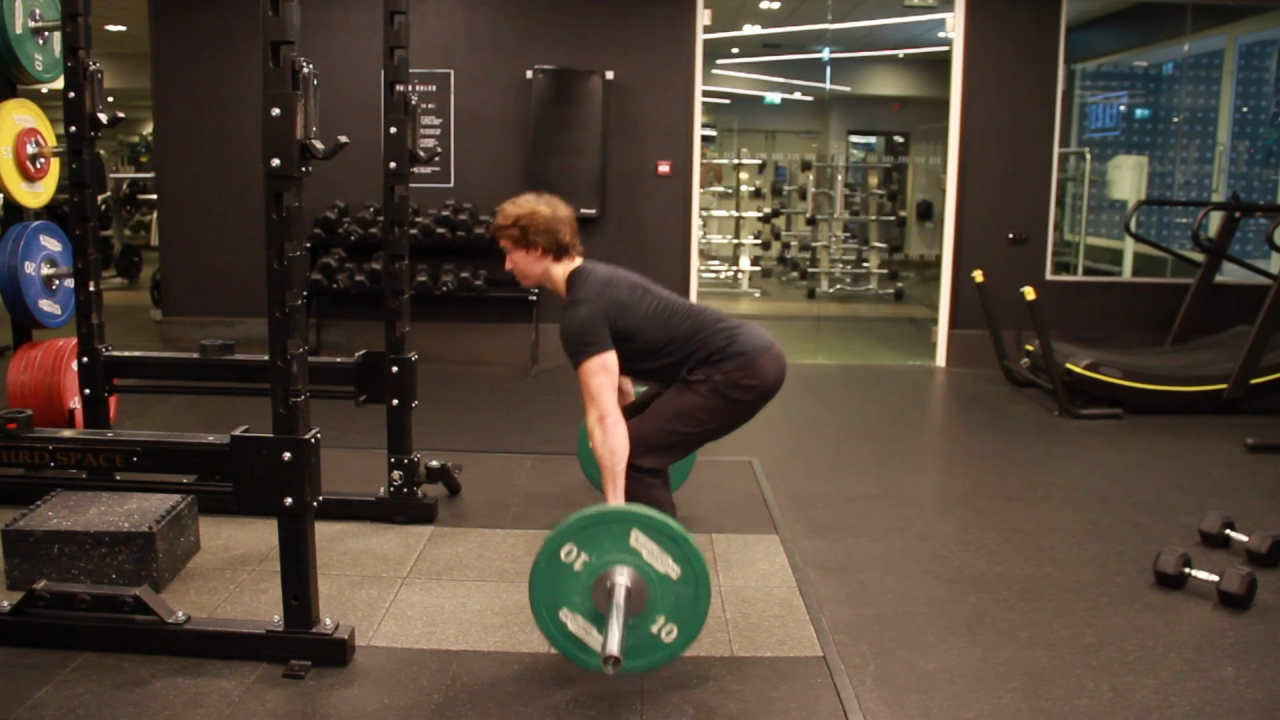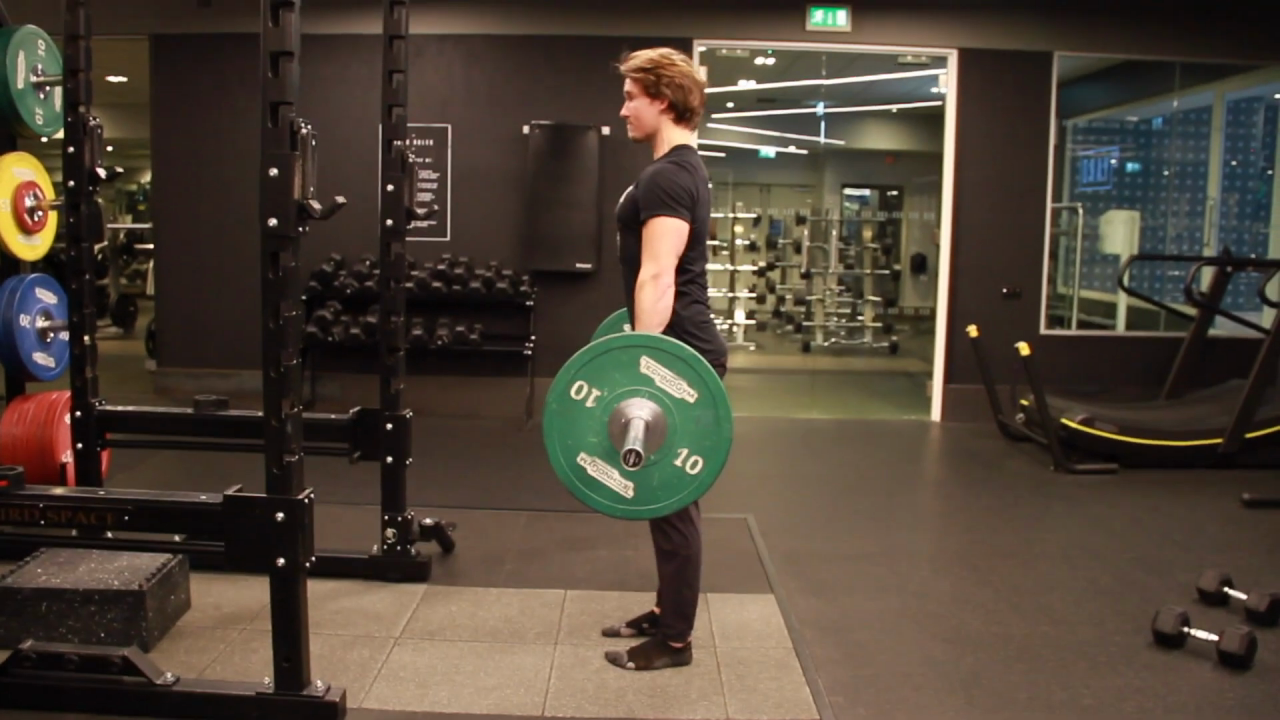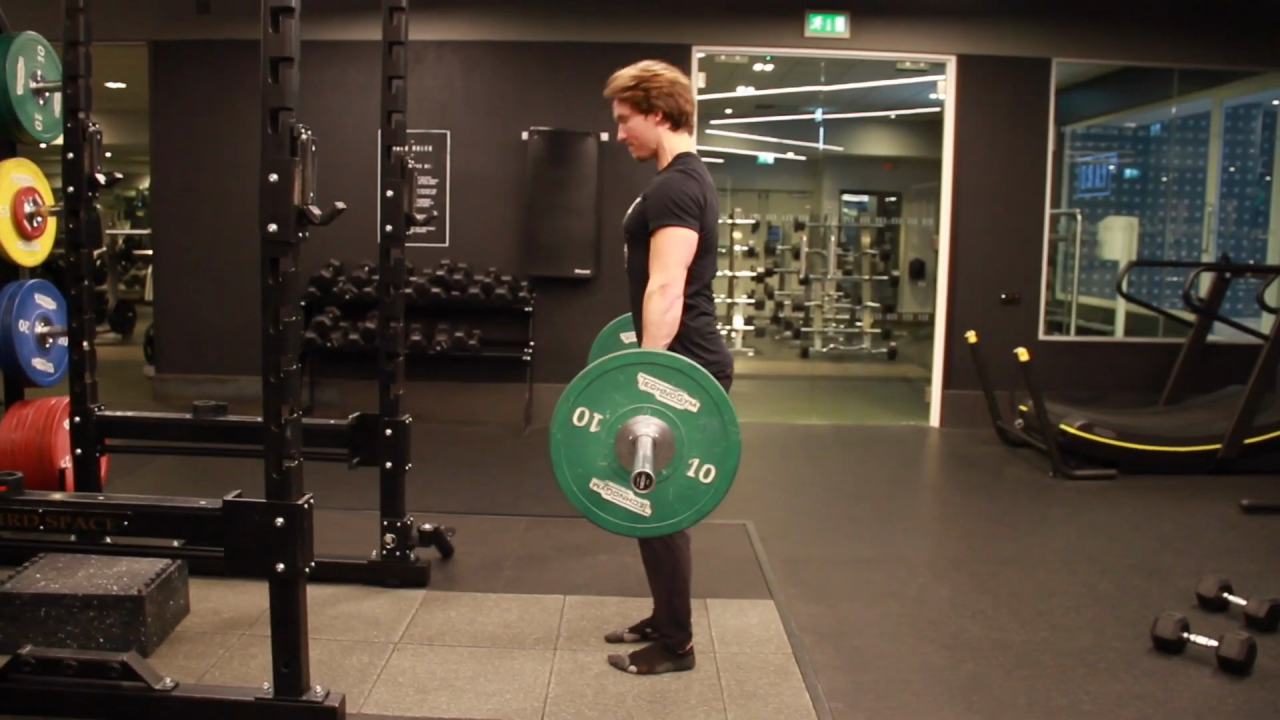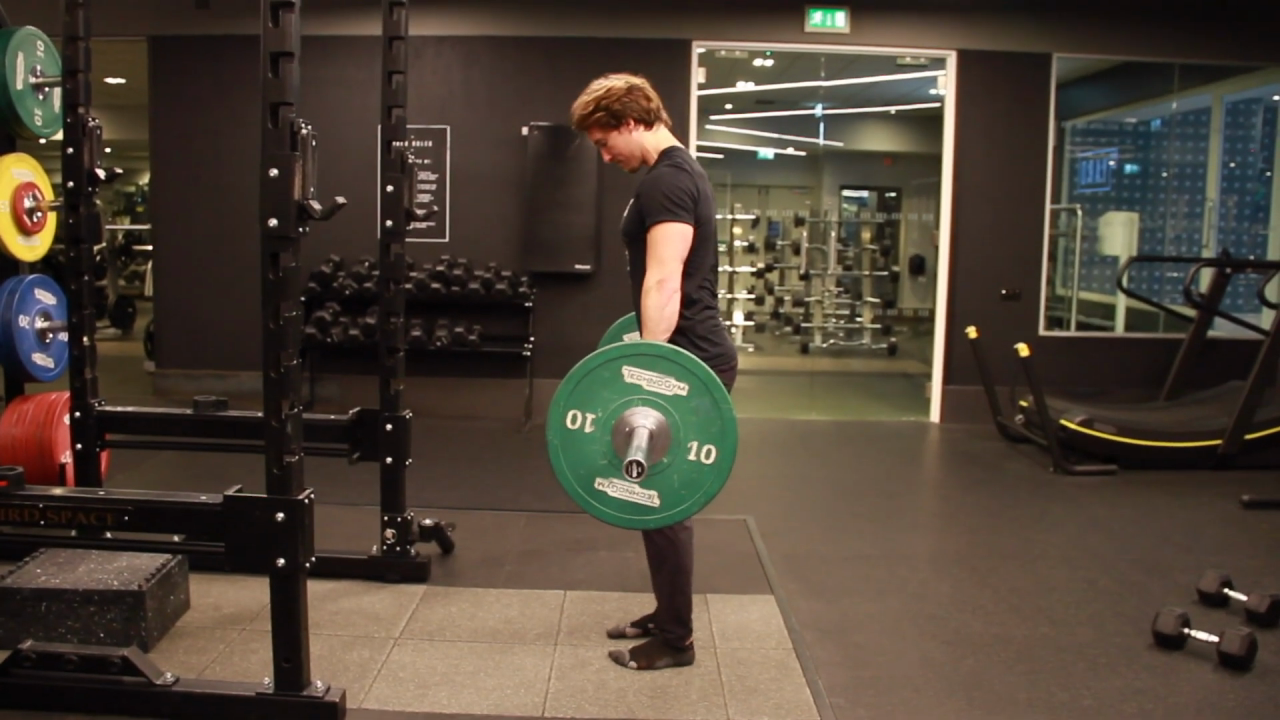
dt=0.7s
person 1, frame 1
left shoulder: (583, 314)
right shoulder: (597, 282)
left elbow: (603, 420)
right elbow: (619, 376)
left wrist: (615, 507)
right wrist: (626, 430)
left hip: (740, 369)
right hip: (745, 357)
left knee: (638, 454)
right knee: (637, 440)
person 1, frame 2
left shoulder: (667, 176)
right shoulder: (680, 170)
left elbow: (656, 279)
right hip: (683, 353)
left ankle: (674, 640)
right ankle: (667, 613)
person 1, frame 3
left shoulder: (674, 186)
right shoulder: (682, 180)
left elbow: (666, 288)
left hip: (683, 369)
right hip: (684, 362)
left ankle: (674, 643)
right ankle: (667, 620)
person 1, frame 4
left shoulder: (665, 180)
right shoulder: (678, 172)
left elbow: (664, 283)
left hip: (688, 364)
right hip: (695, 357)
left ankle: (674, 638)
right ankle: (667, 615)
